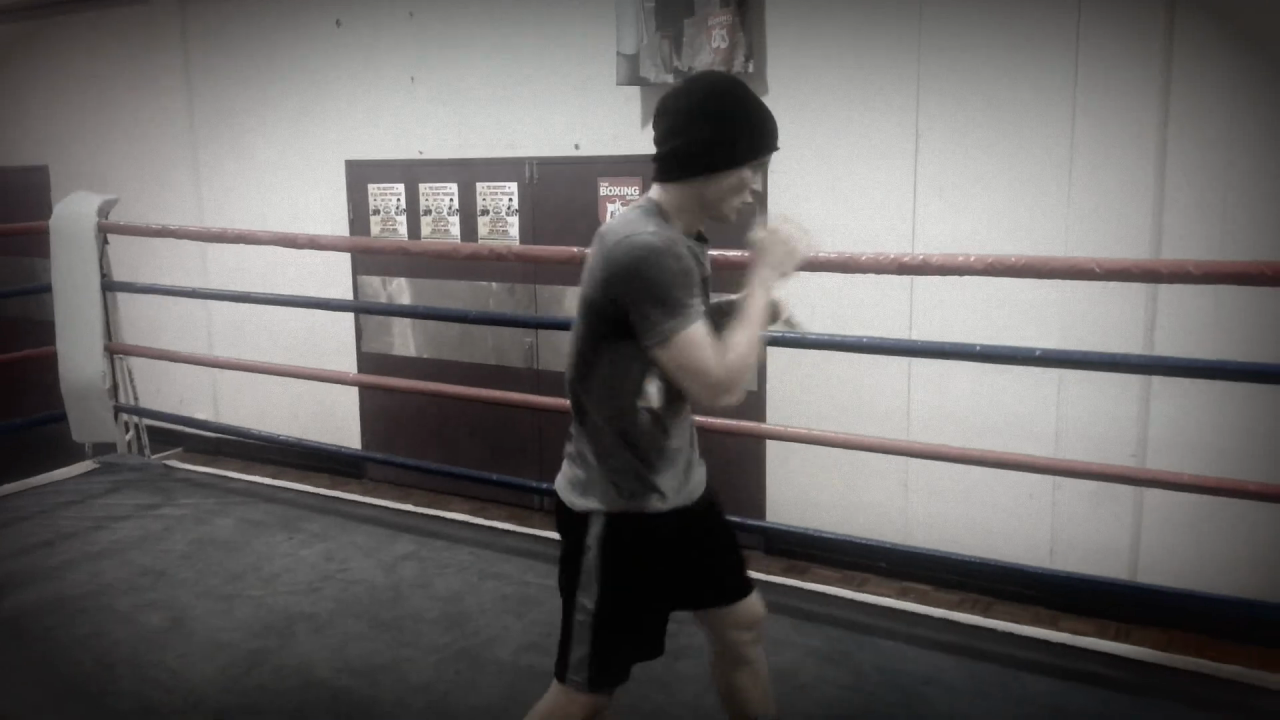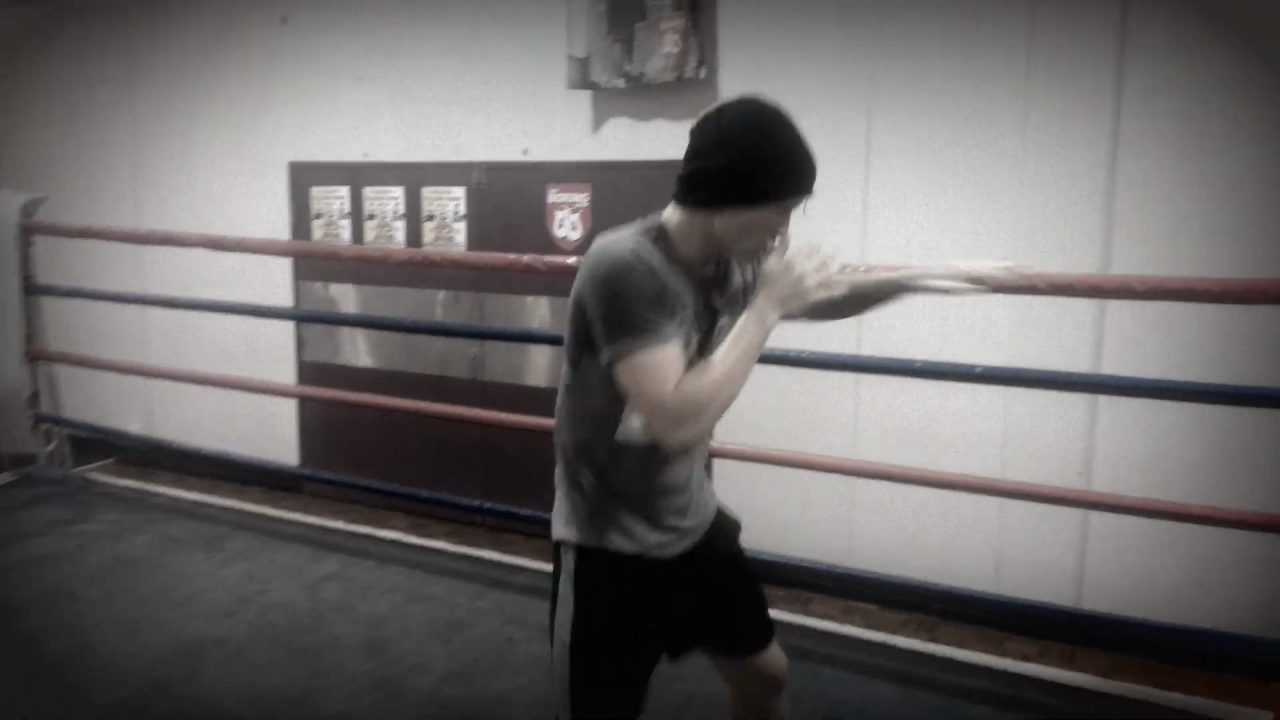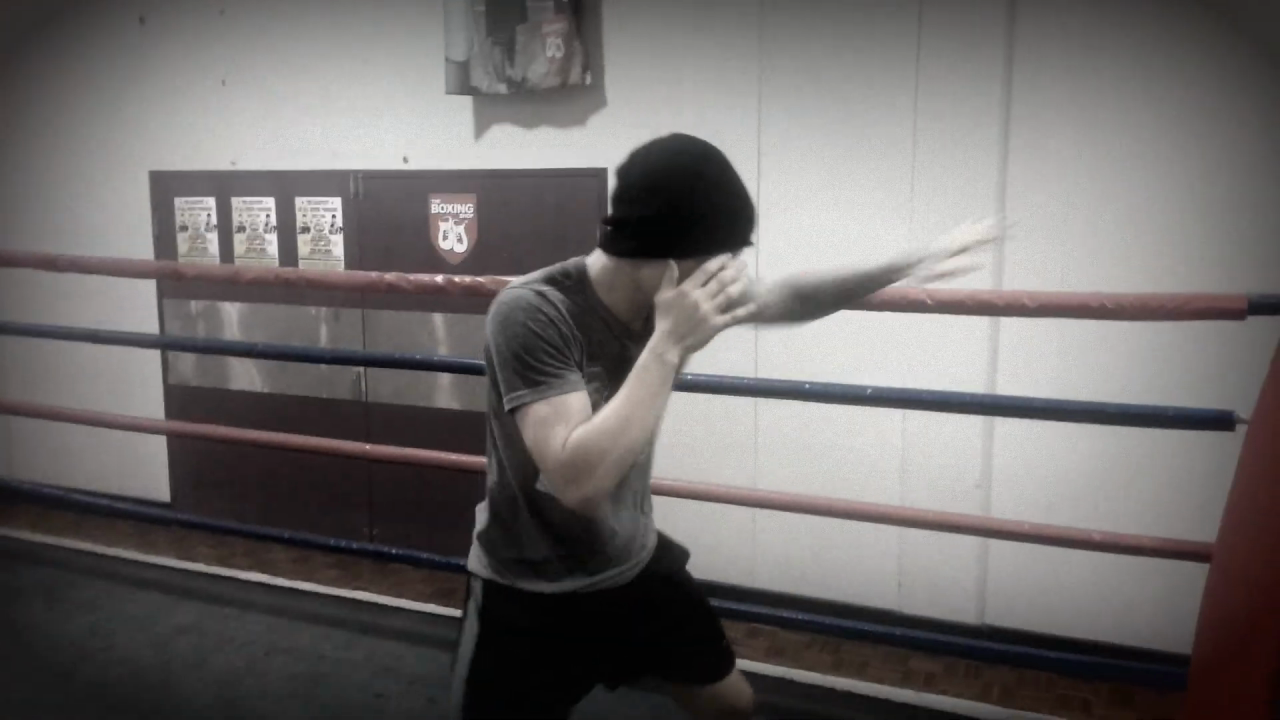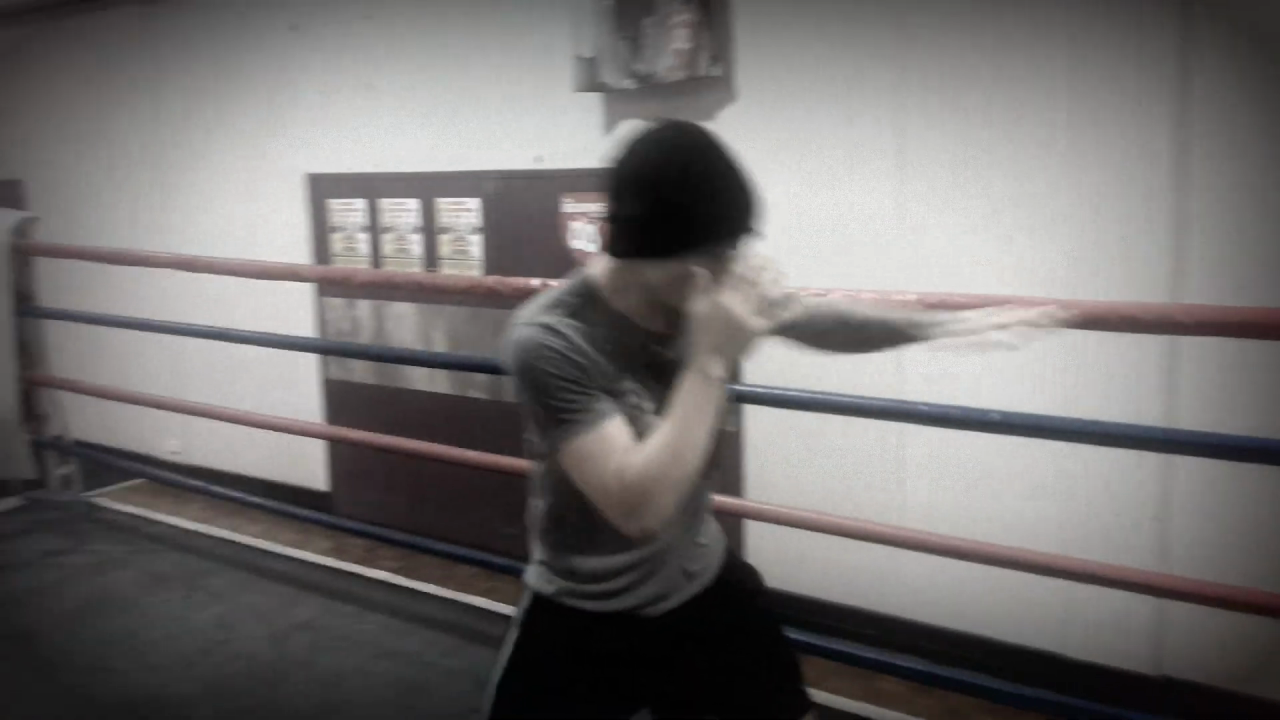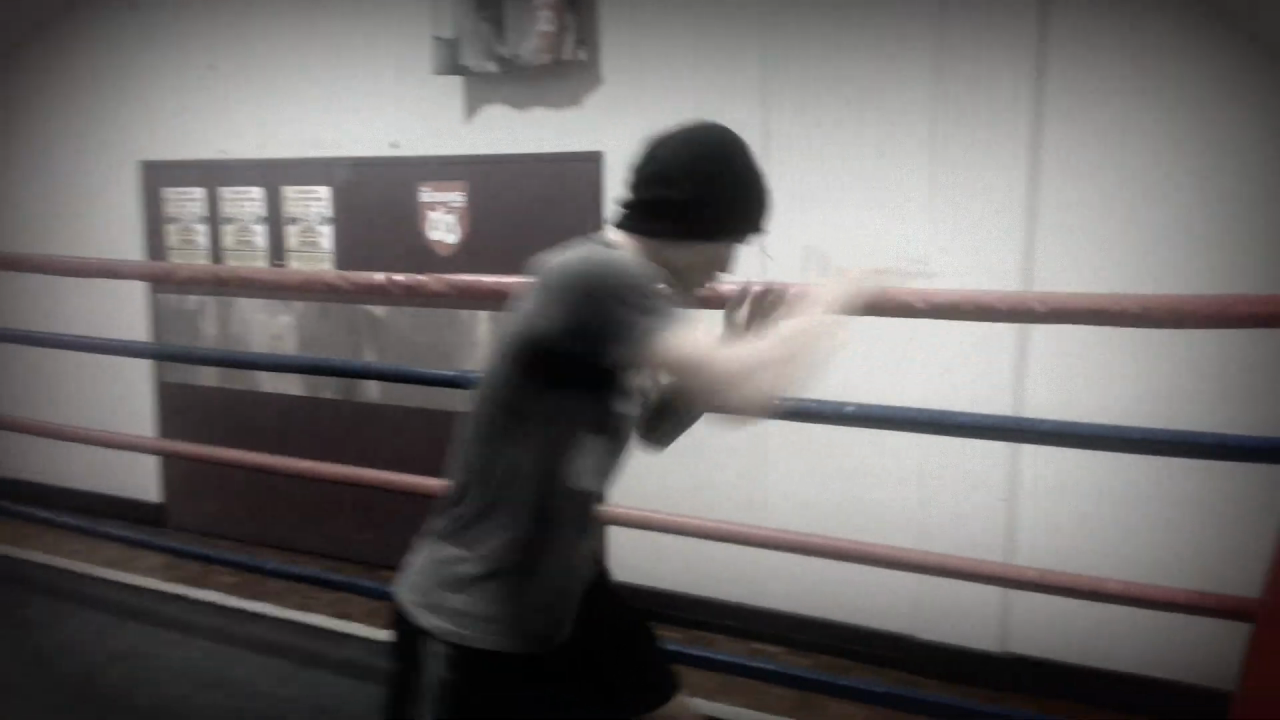
dt=0.7s
person 1, frame 1
left shoulder: (669, 233)
right shoulder: (646, 249)
right elbow: (715, 386)
left wrist: (746, 304)
right wrist: (763, 278)
left hip: (676, 487)
right hip: (618, 504)
left knee: (740, 623)
person 1, frame 2
left shoulder: (733, 260)
right shoulder: (621, 267)
left elbow: (813, 308)
right elbow: (676, 422)
left wrist: (916, 279)
right wrist: (765, 306)
left hip: (692, 524)
right hip: (610, 546)
person 1, frame 3
left shoulder: (697, 283)
right shoulder: (532, 313)
left elbow: (788, 298)
right elbow: (578, 481)
left wrist: (906, 264)
right wrist: (668, 345)
left hip: (629, 562)
right hip: (527, 589)
person 1, frame 4
left shoulder: (711, 291)
right shoulder: (545, 342)
left elbow: (816, 323)
right elbow: (638, 509)
left wrist: (946, 324)
right wrist: (709, 360)
left hip: (695, 581)
right hip: (579, 614)
person 1, frame 5
left shoulder: (627, 291)
right shoulder: (598, 279)
left elbow: (657, 427)
right elbow: (745, 389)
left wrist: (737, 340)
right wrist: (824, 301)
left hip: (562, 591)
